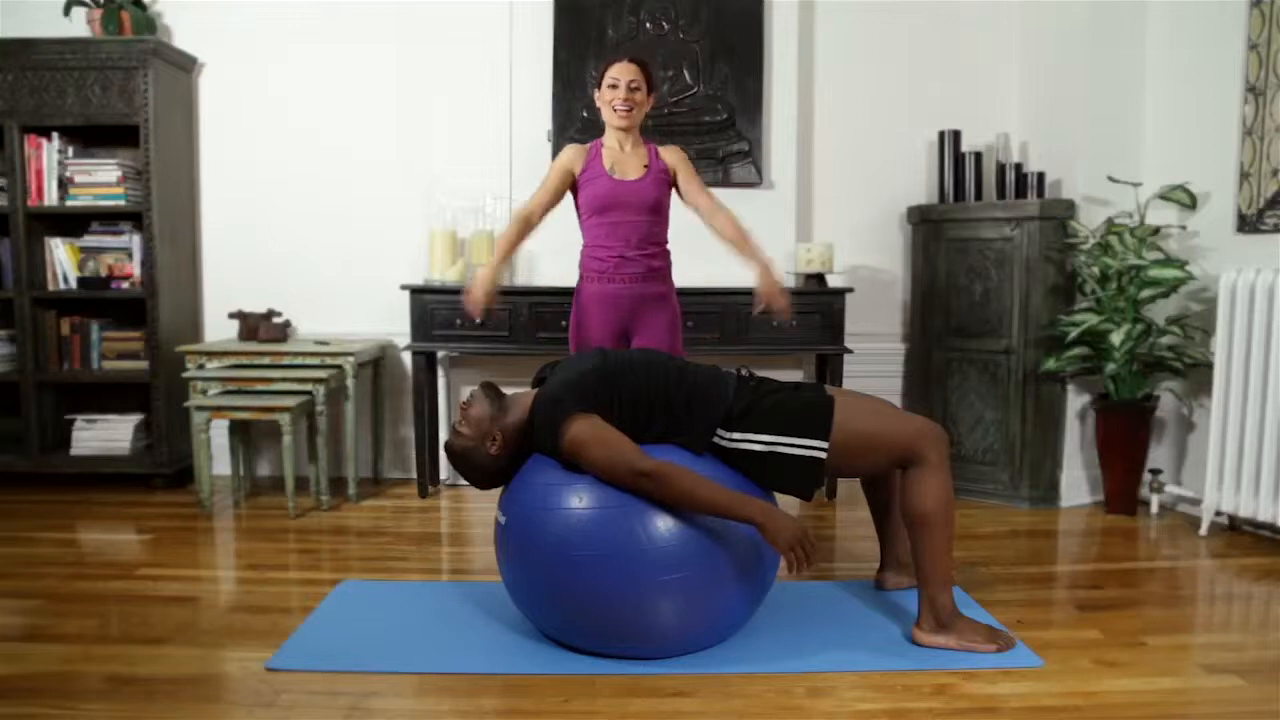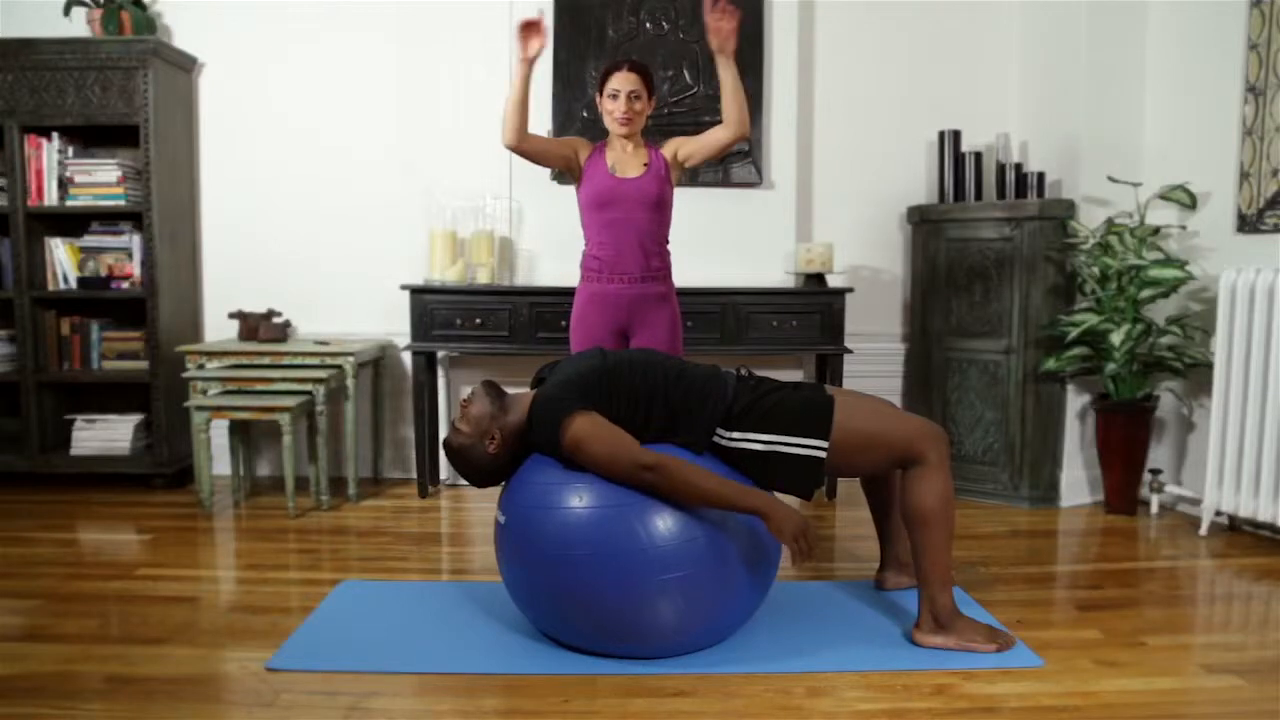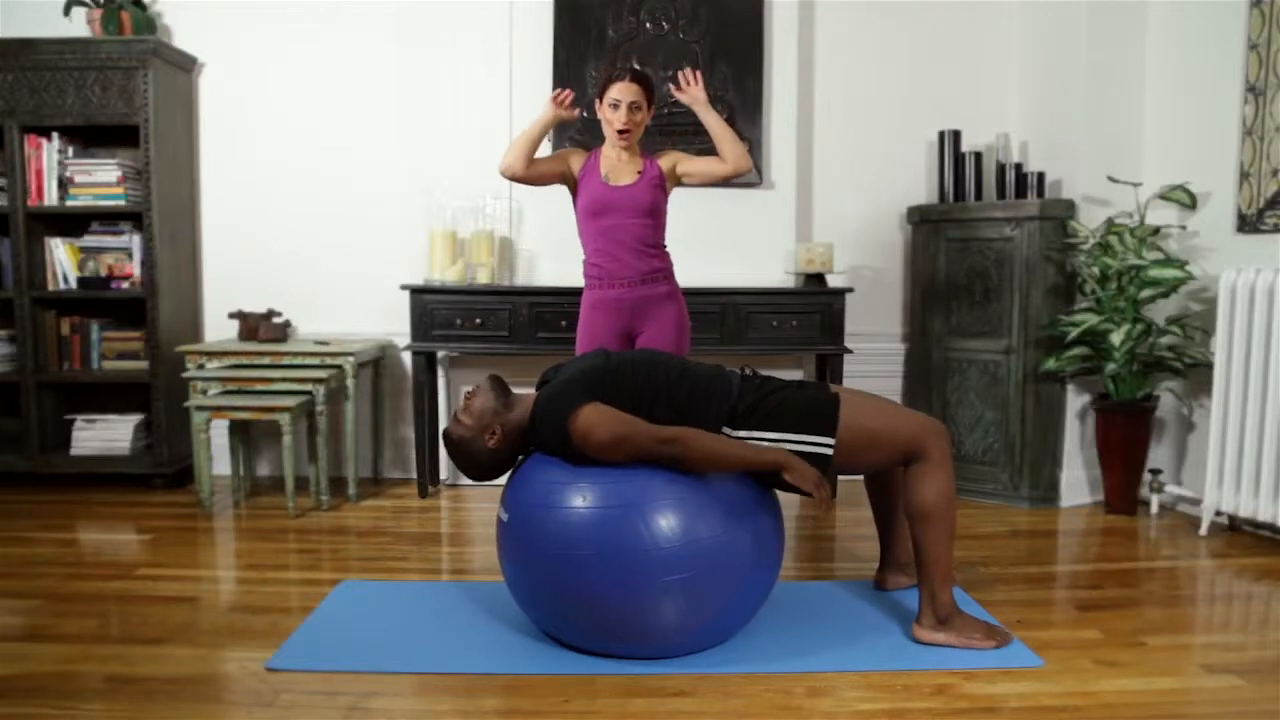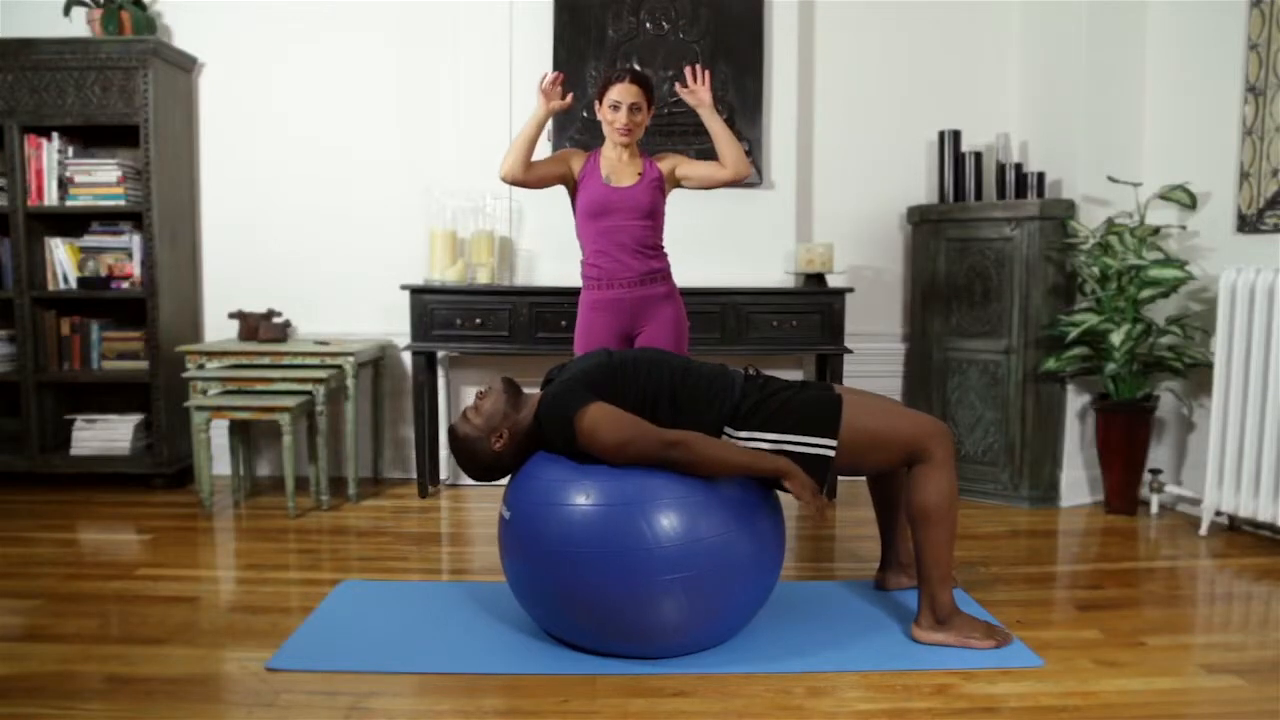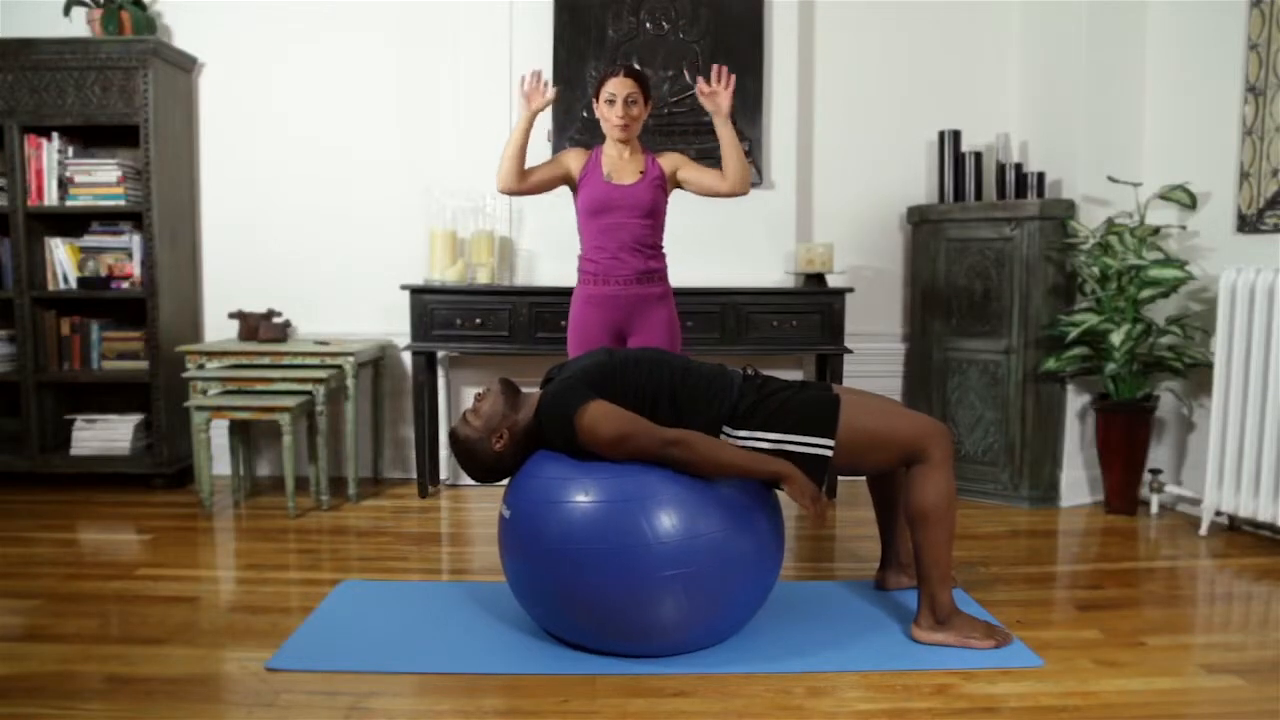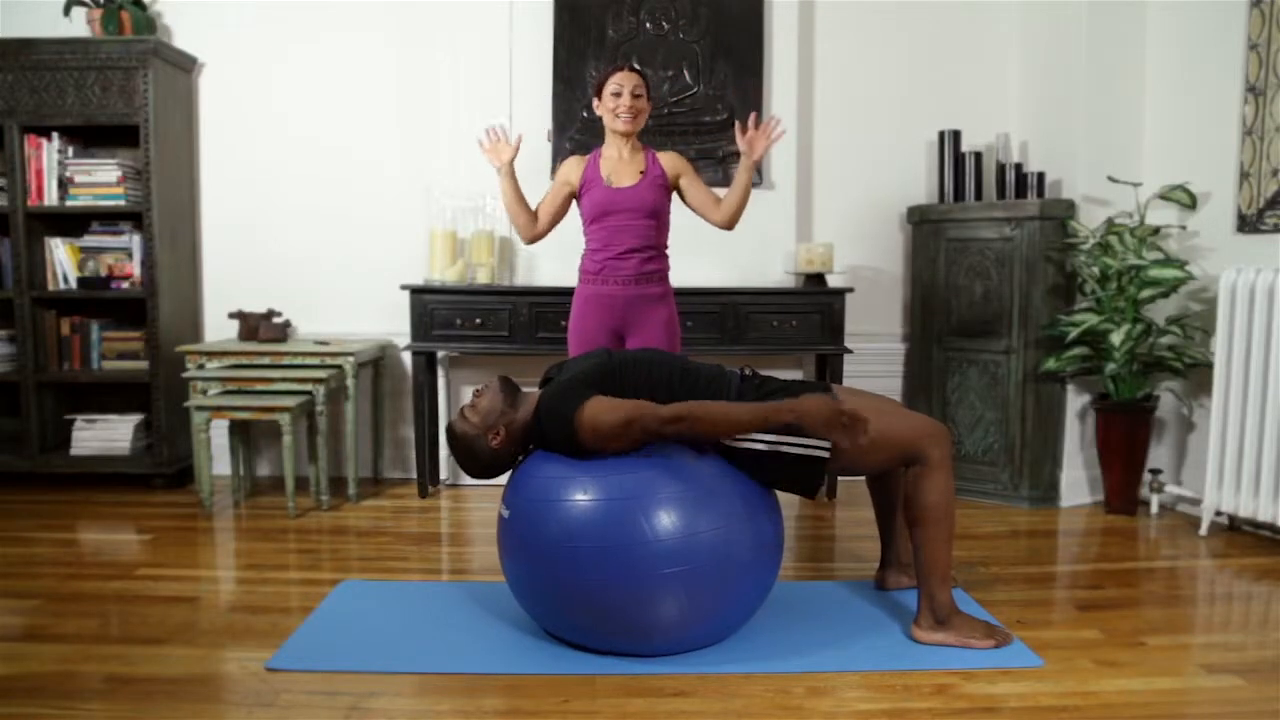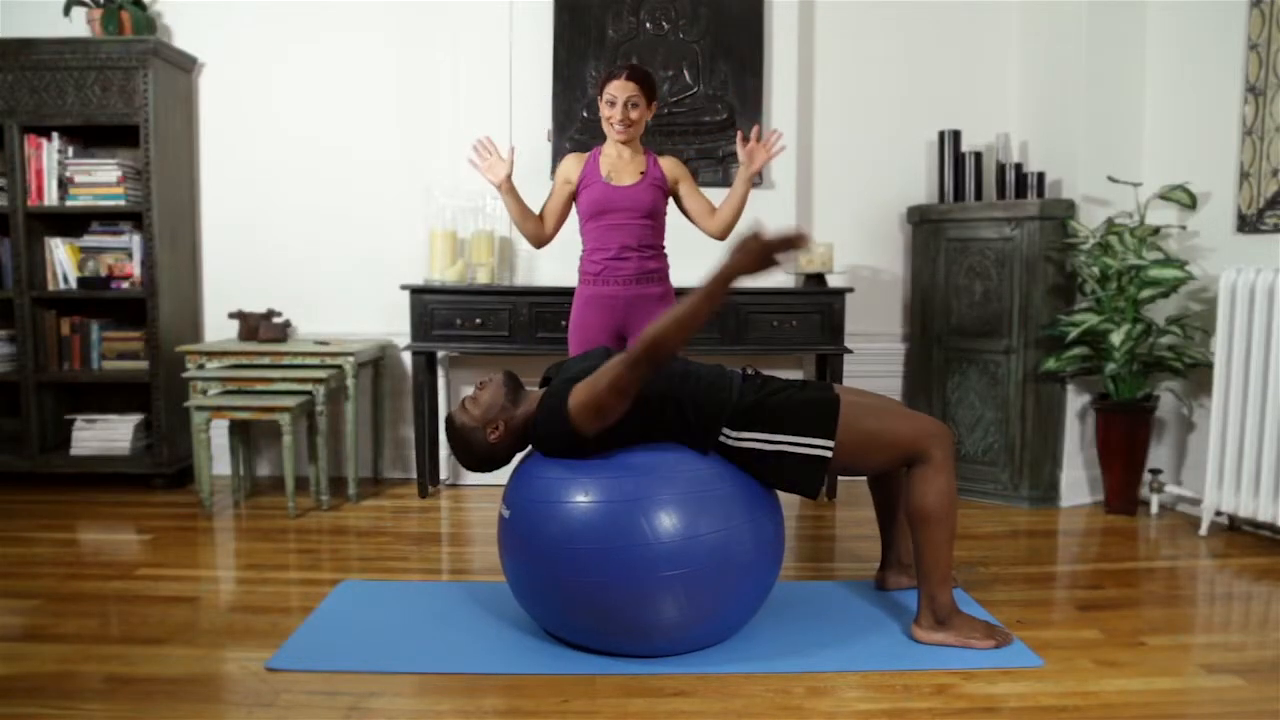
dt=0.4s
person 1, frame 1
left shoulder: (547, 387)
right shoulder: (556, 425)
right elbow: (648, 472)
right wrist: (763, 514)
left hip: (734, 392)
right hip: (740, 422)
left knee: (889, 429)
right knee: (926, 441)
left ankle: (897, 564)
right ankle: (939, 617)
person 1, frame 2
left shoulder: (546, 386)
right shoulder: (554, 425)
right elbow: (651, 467)
right wrist: (766, 505)
left hip: (734, 390)
right hip: (737, 422)
left knee: (888, 426)
right knee: (925, 441)
left ankle: (897, 563)
right ankle: (939, 617)
person 1, frame 3
left shoulder: (551, 389)
right shoulder: (560, 420)
right elbow: (667, 442)
right wrist: (780, 460)
left hip: (737, 391)
right hip: (742, 418)
left knee: (891, 429)
right knee: (927, 438)
left ankle: (898, 564)
right ankle: (939, 613)
person 1, frame 4
left shoulder: (555, 388)
right shoulder: (563, 418)
right elbow: (672, 445)
right wrist: (781, 466)
left hip: (742, 391)
right hip: (747, 421)
left knee: (895, 430)
right knee: (931, 439)
left ankle: (898, 564)
right ankle: (938, 614)
person 1, frame 5
left shoulder: (556, 389)
right shoulder: (562, 416)
right elbow: (670, 442)
right wrist: (782, 470)
left hip: (741, 391)
right hip: (746, 420)
left knee: (895, 432)
right knee: (929, 441)
left ankle: (898, 563)
right ankle: (938, 614)
person 1, frame 6
left shoulder: (554, 389)
right shoulder: (565, 418)
right elbow: (675, 419)
right wrist: (793, 412)
left hip: (739, 391)
right hip: (749, 418)
left knee: (884, 433)
right knee: (929, 440)
left ankle: (899, 564)
right ankle: (938, 614)
person 1, frame 7
left shoulder: (553, 391)
right shoulder: (566, 421)
left elbow: (639, 363)
right elbow: (643, 356)
right wrist: (729, 271)
left hip: (740, 396)
right hip: (743, 419)
left knee: (899, 428)
right knee: (931, 442)
left ankle: (898, 562)
right ankle: (937, 615)
person 2, frame 1
left shoulder: (669, 159)
right shoulder: (576, 158)
left elbow: (715, 213)
right elbow: (530, 214)
left wrist: (761, 265)
right wrist: (491, 268)
left hip: (656, 301)
right hip: (596, 301)
person 2, frame 2
left shoulder: (669, 156)
right shoulder: (581, 155)
left elbow: (735, 130)
right elbow: (514, 140)
left wrist: (723, 56)
right wrist: (526, 64)
left hip: (655, 300)
right hip: (596, 299)
person 2, frame 3
left shoulder: (664, 165)
right shoulder: (577, 164)
left elbow: (737, 163)
right elbow: (512, 167)
left wrist: (701, 107)
right wrist: (551, 116)
left hip: (660, 304)
right hip: (602, 306)
person 2, frame 4
left shoulder: (664, 167)
right shoulder: (576, 164)
left elbow: (736, 169)
right elbow: (512, 172)
left wrist: (705, 110)
right wrist: (543, 112)
left hip: (658, 304)
right hip: (599, 306)
person 2, frame 5
left shoulder: (666, 165)
right shoulder: (577, 162)
left elbow: (736, 184)
right elbow: (509, 183)
left wrist: (720, 116)
right wrist: (529, 113)
left hip: (652, 304)
right hip: (593, 303)
person 2, frame 6
left shoulder: (668, 164)
right shoulder: (576, 168)
left elbow: (724, 216)
right elbow: (530, 229)
left wrist: (747, 162)
right wrist: (506, 170)
left hip: (653, 304)
right hip: (595, 304)
person 2, frame 7
left shoulder: (667, 169)
right shoulder: (575, 166)
left elbow: (717, 226)
right elbow: (539, 234)
left wrist: (745, 174)
right wrist: (505, 186)
left hip: (653, 304)
right hip: (594, 304)
